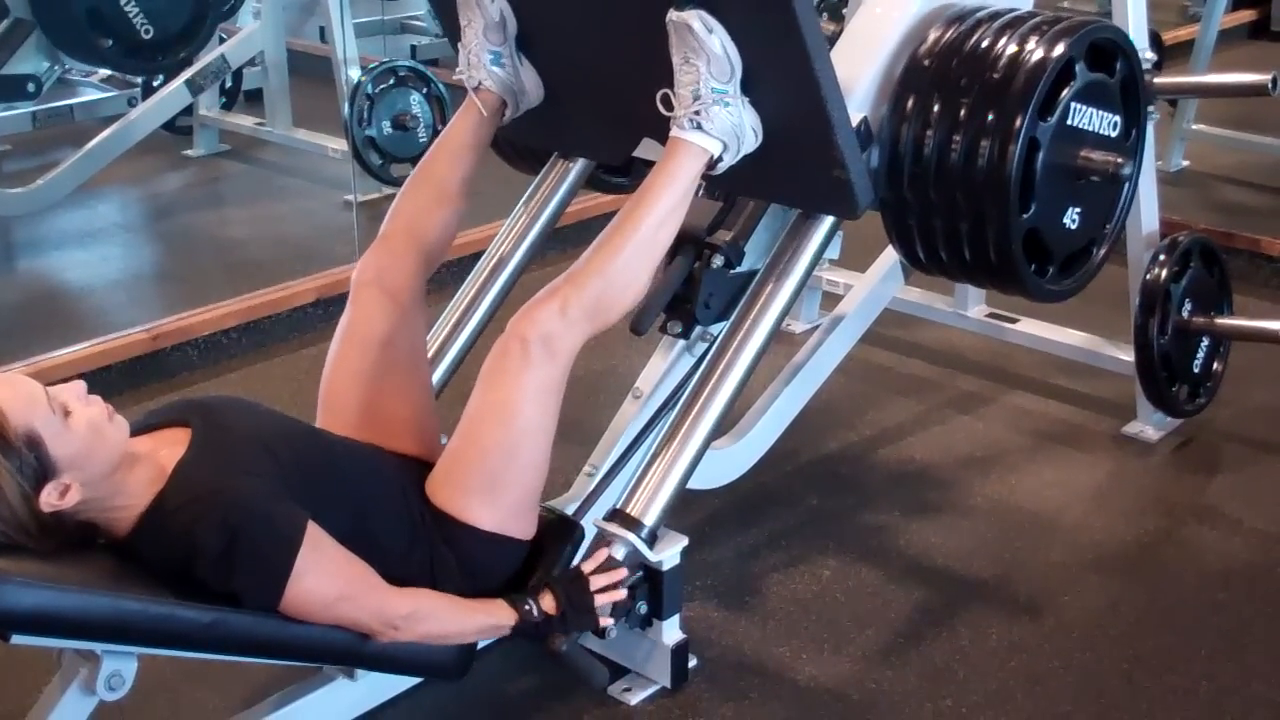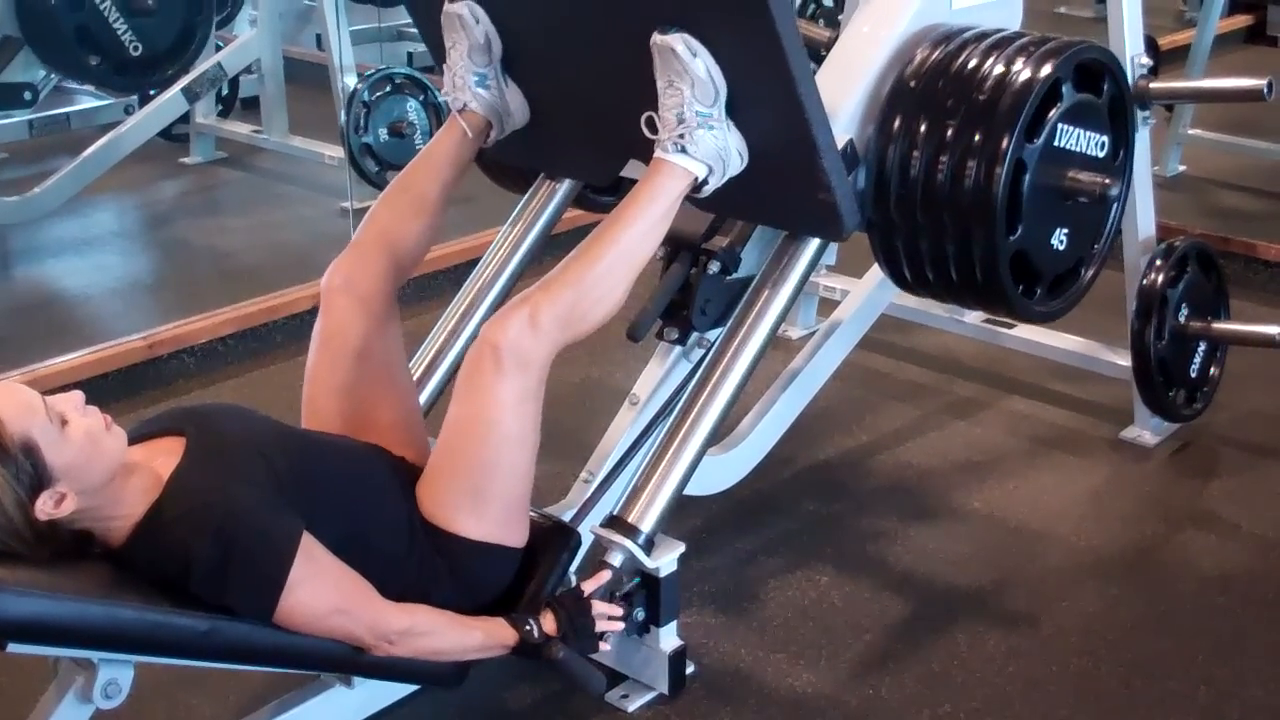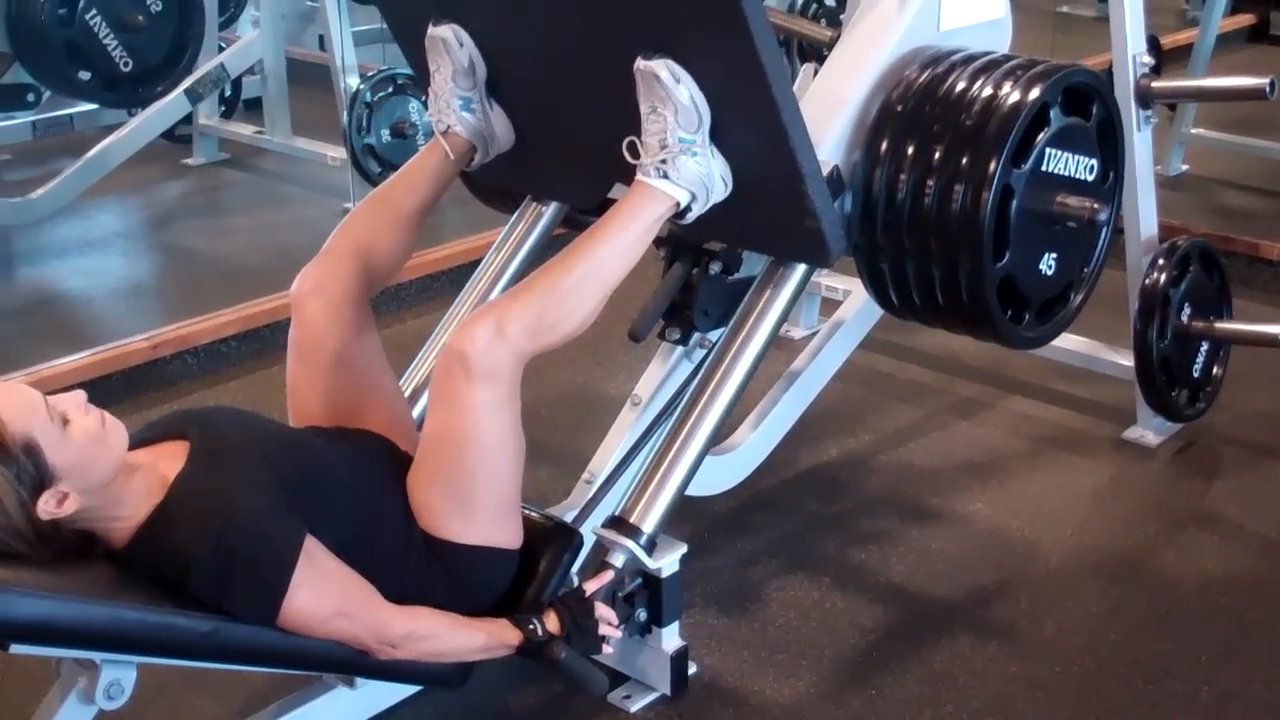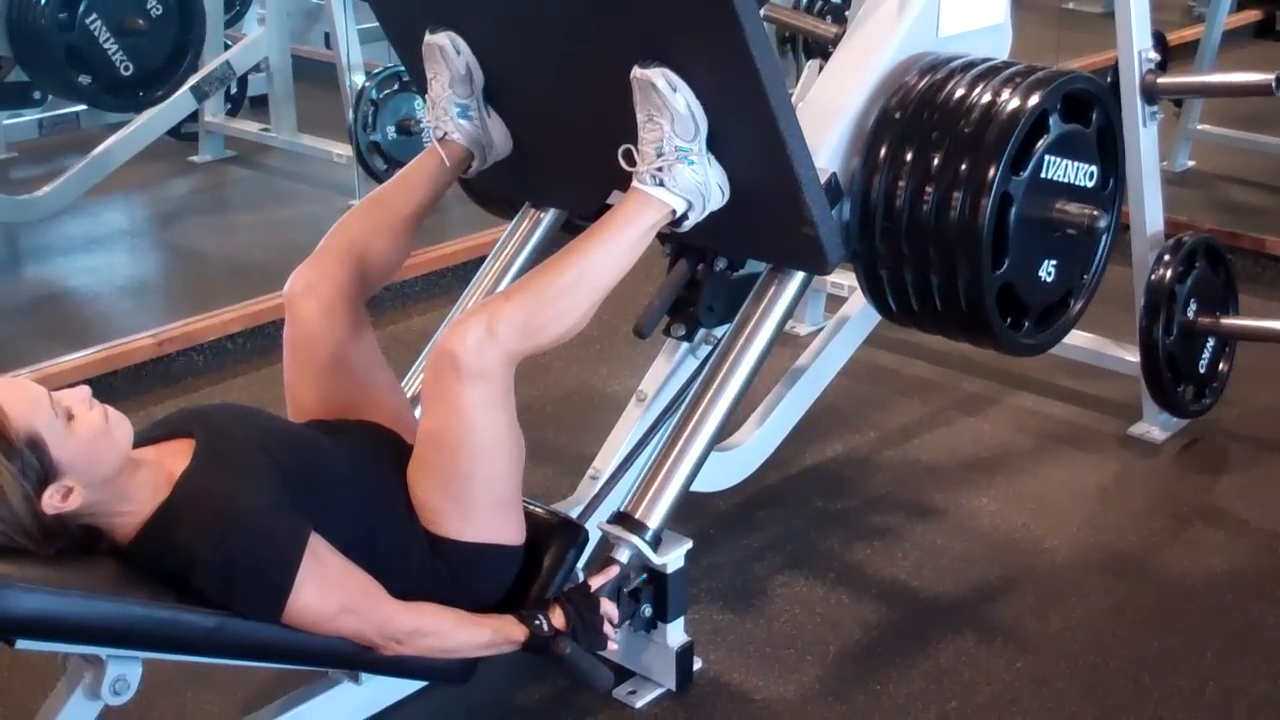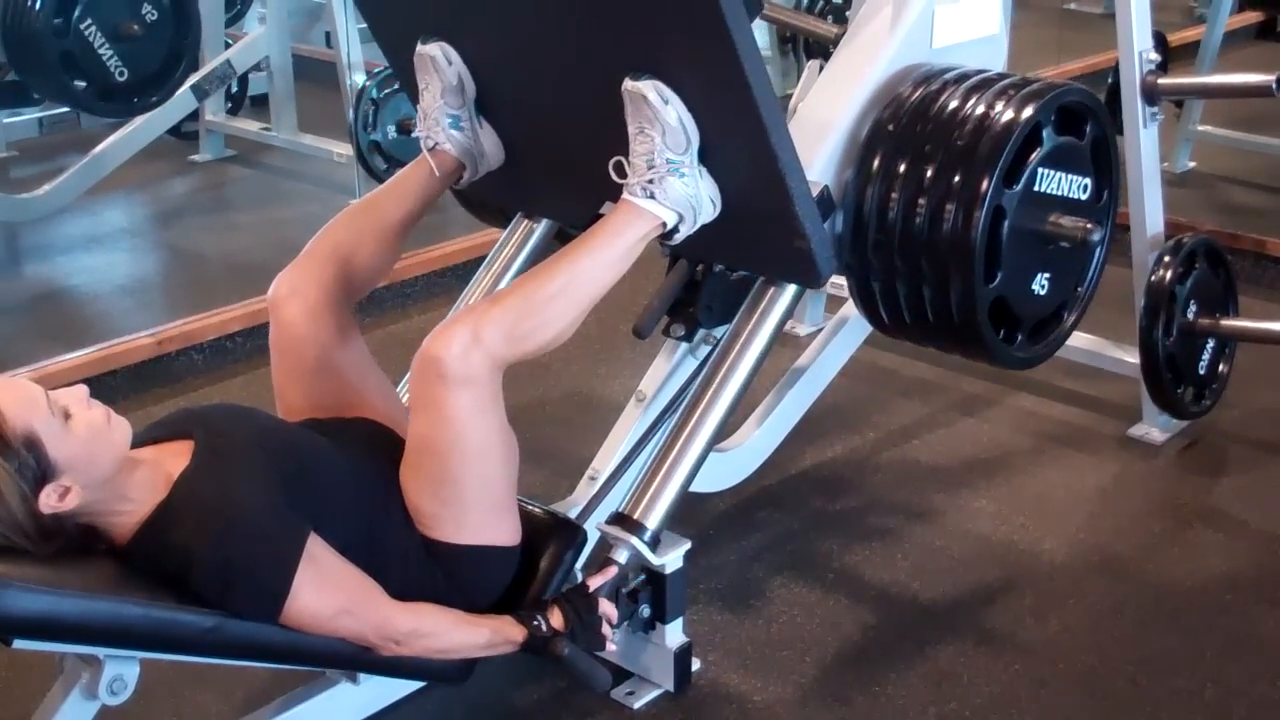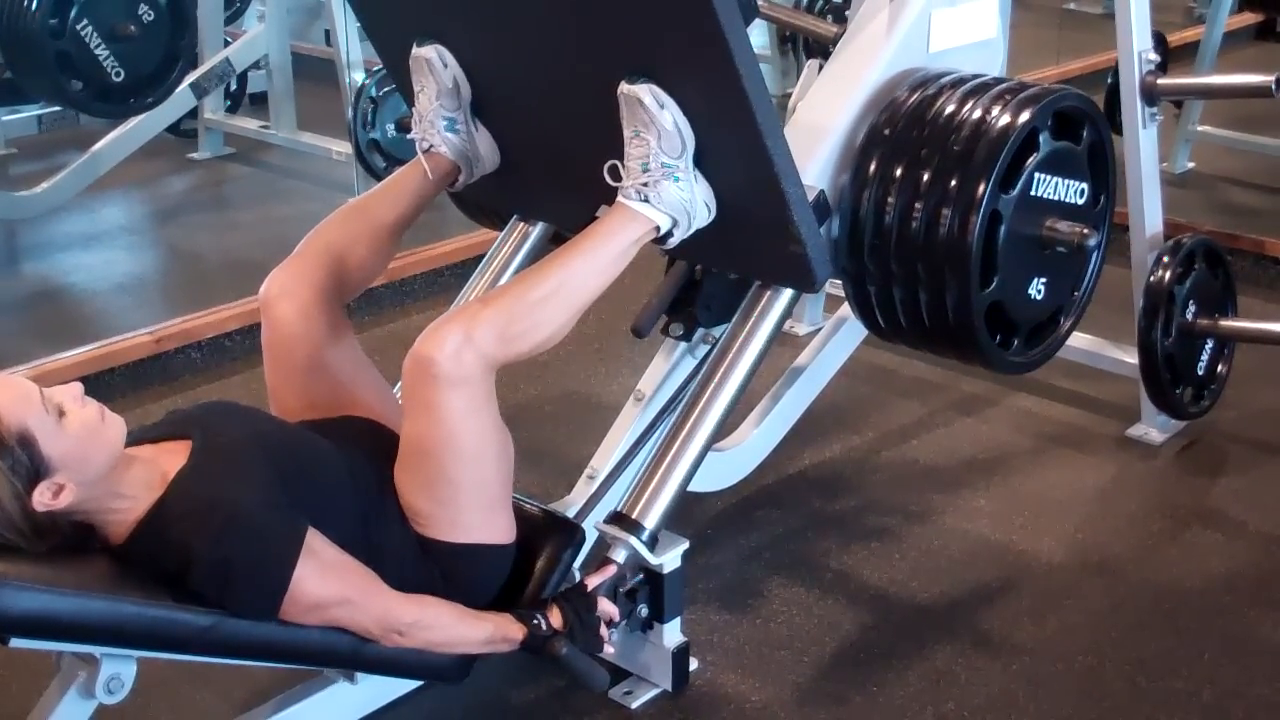
dt=0.3s
person 1, frame 1
left shoulder: (133, 457)
right shoulder: (220, 519)
right elbow: (388, 618)
right wrist: (541, 611)
left hip: (382, 481)
right hip: (449, 550)
left knee: (386, 275)
right knee: (545, 327)
left ankle: (491, 95)
right ankle: (699, 137)
person 1, frame 2
left shoulder: (131, 463)
right shoulder: (213, 529)
right elbow: (383, 630)
right wrist: (541, 630)
left hip: (372, 484)
right hip: (442, 561)
left knee: (354, 283)
right knee: (514, 338)
left ankle: (475, 115)
right ankle: (683, 160)
person 1, frame 3
left shoulder: (130, 468)
right shoulder: (217, 532)
right elbow: (384, 633)
right wrist: (541, 632)
left hip: (371, 478)
right hip: (441, 562)
left knee: (325, 289)
right knee: (482, 346)
left ankle: (460, 135)
right ankle: (667, 184)
person 1, frame 4
left shoulder: (134, 469)
right shoulder: (221, 530)
right elbow: (388, 629)
right wrist: (547, 627)
right hip: (448, 560)
left knee: (317, 290)
right knee: (472, 346)
left ankle: (457, 143)
right ankle: (662, 191)
person 1, frame 5
left shoulder: (131, 469)
right shoulder: (221, 531)
right elbow: (387, 631)
right wrist: (545, 628)
left hip: (369, 470)
right hip: (443, 561)
left knee: (303, 294)
right knee: (458, 350)
left ankle: (451, 151)
right ankle: (657, 202)
person 1, frame 6
left shoulder: (128, 469)
right shoulder: (219, 528)
right elbow: (389, 619)
right wrist: (544, 627)
right hip: (442, 561)
left knee: (292, 294)
right knee: (449, 352)
left ankle: (444, 157)
right ankle: (649, 207)
